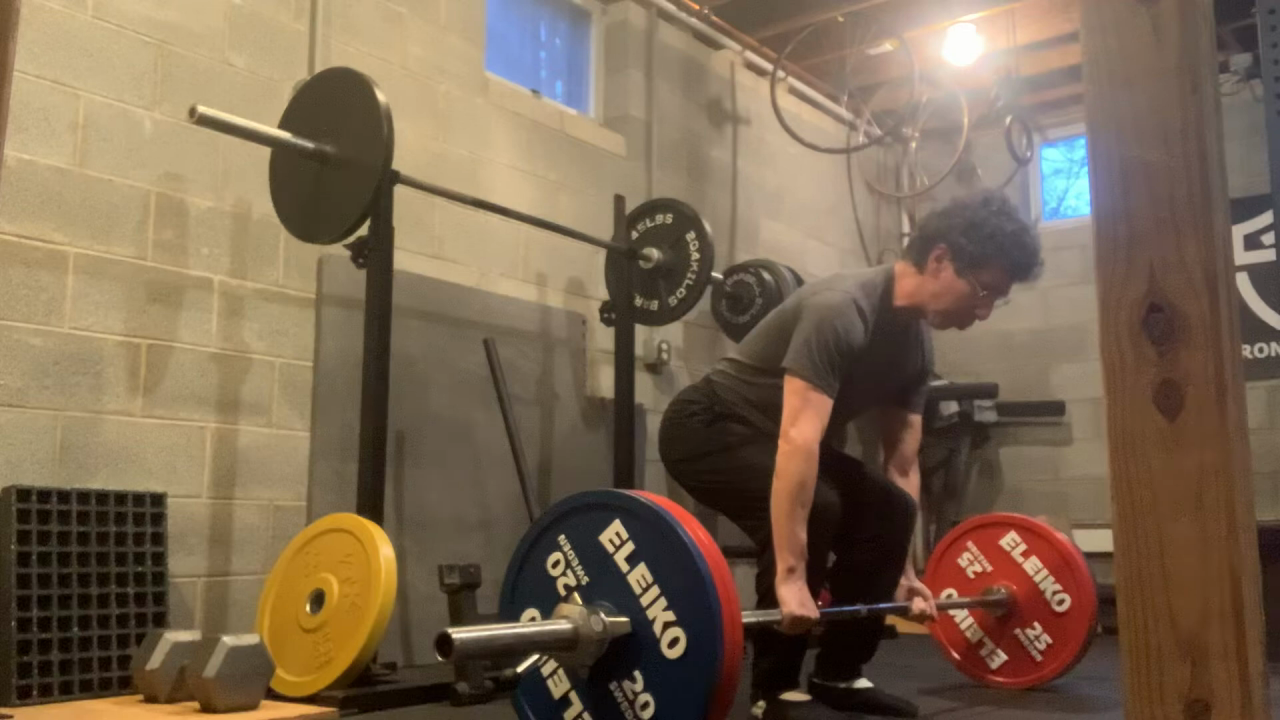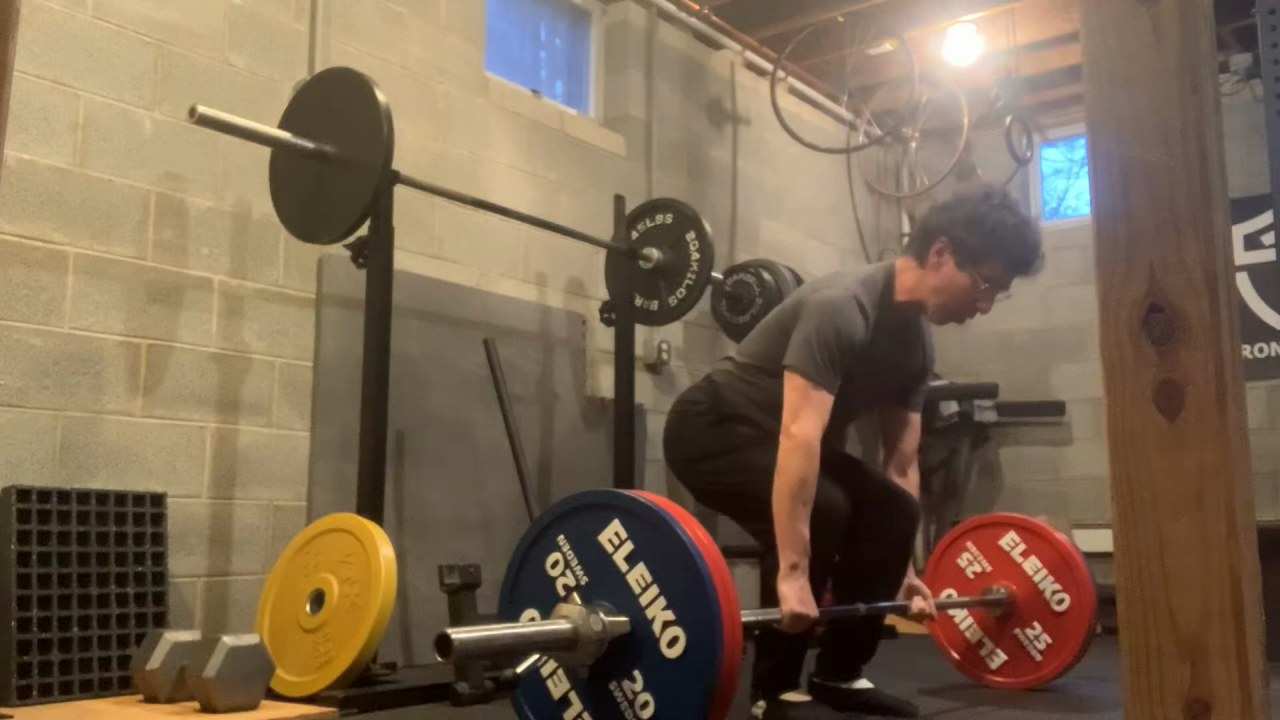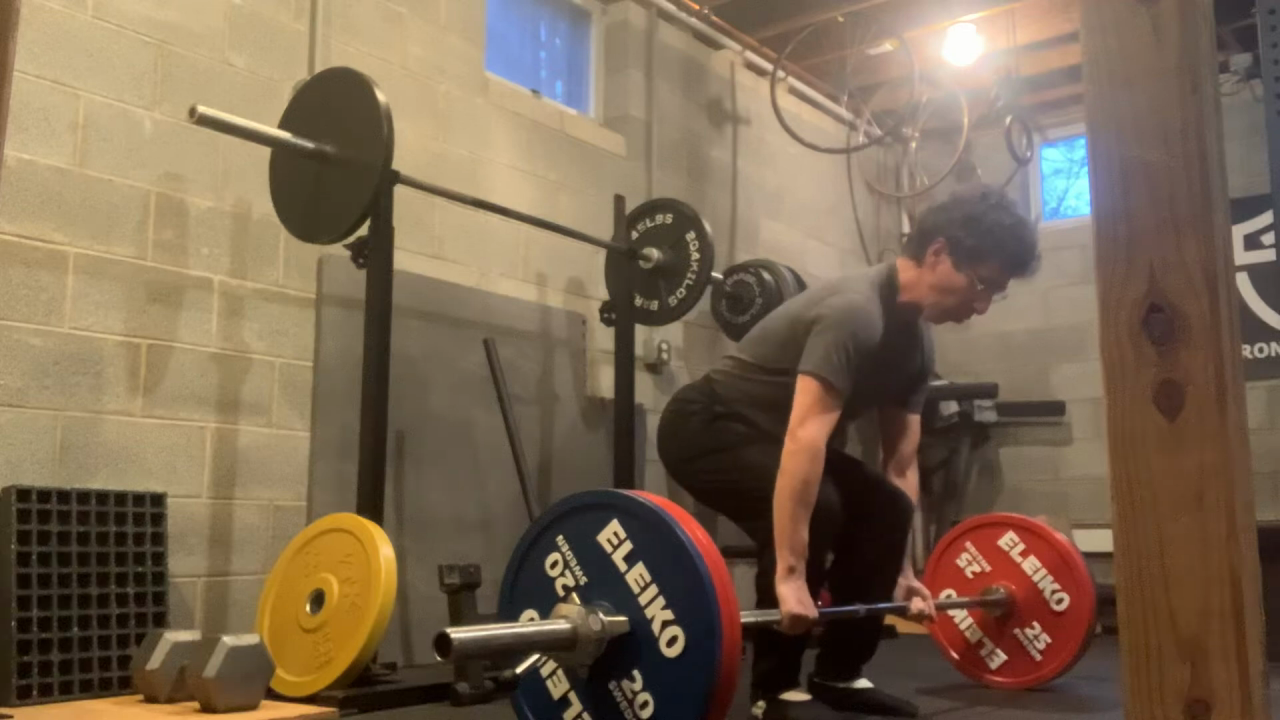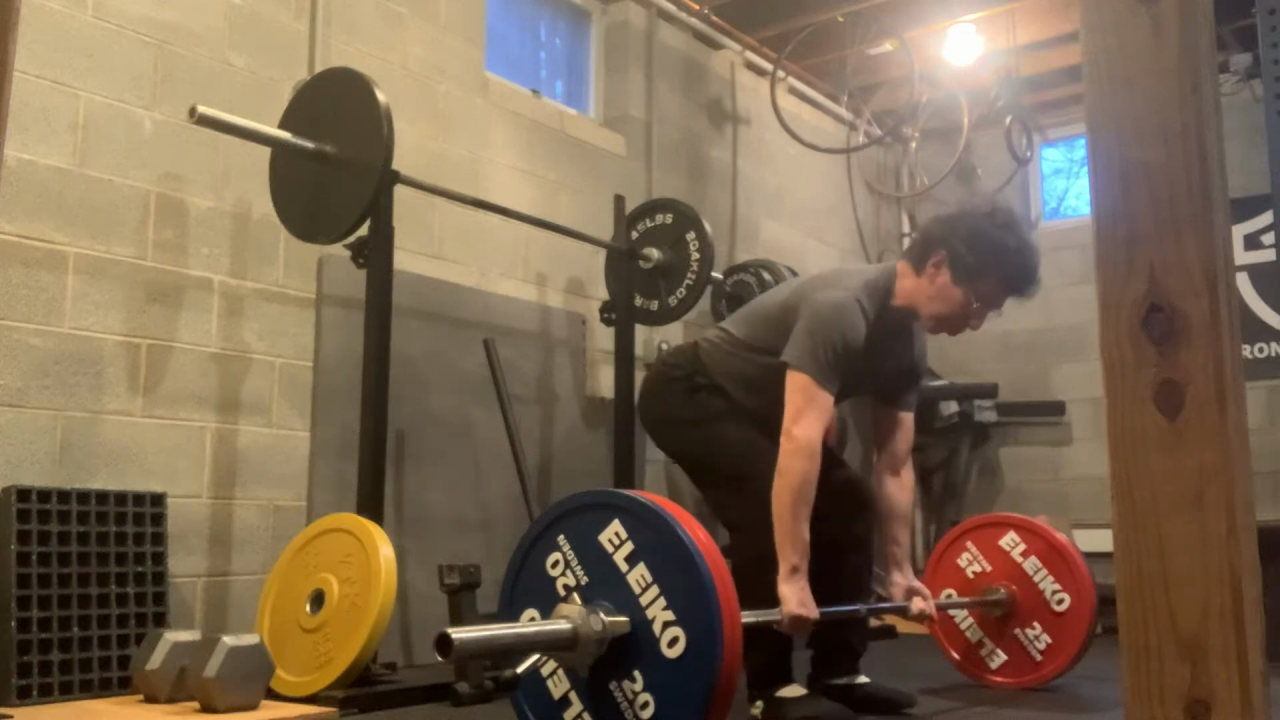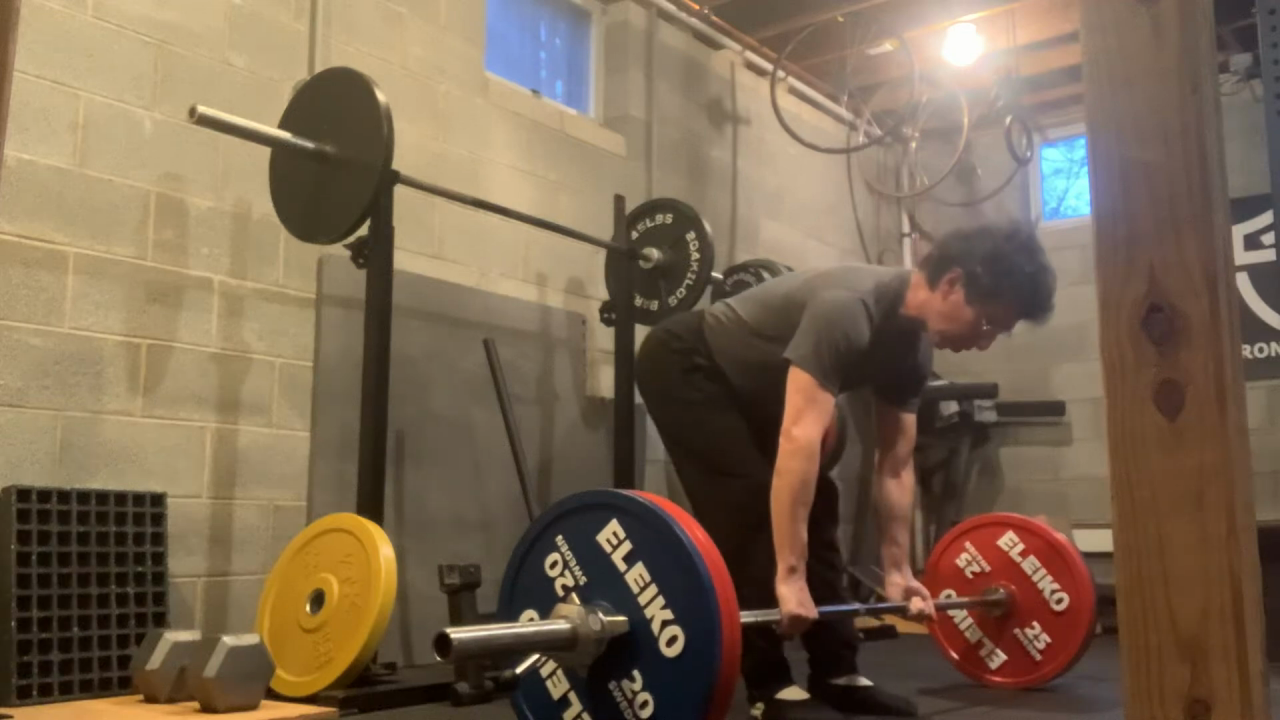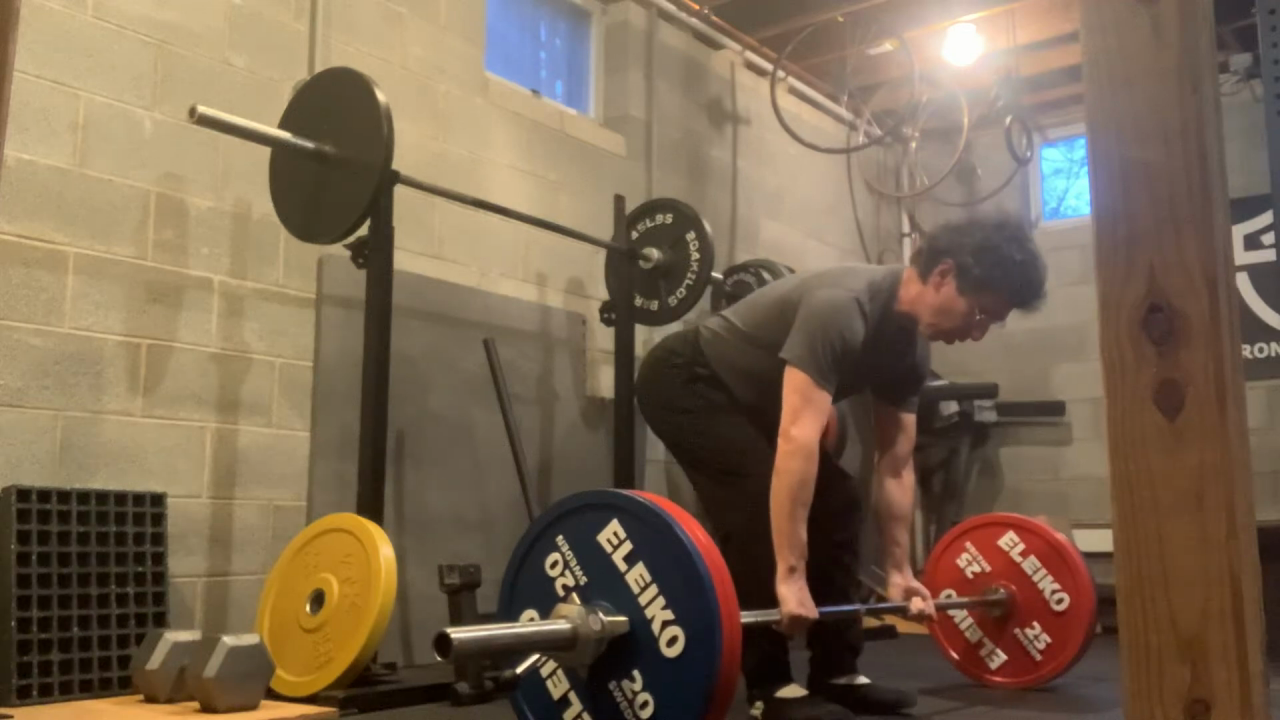
dt=0.5s
person 1, frame 1
left shoulder: (916, 344)
right shoulder: (840, 309)
left elbow: (903, 465)
right elbow: (798, 439)
left wrist: (903, 573)
right wrist: (790, 578)
left hip: (772, 437)
right hip: (707, 428)
left knee: (889, 509)
right knee: (813, 508)
left ankle: (838, 675)
person 1, frame 2
left shoulder: (916, 340)
right shoulder: (841, 306)
left elbow: (902, 462)
right elbow: (799, 437)
left wrist: (904, 572)
right wrist: (793, 574)
left hip: (773, 439)
right hip: (711, 429)
left knee: (892, 511)
right knee: (820, 510)
left ankle: (839, 674)
person 1, frame 3
left shoulder: (915, 342)
right shoulder: (854, 312)
left elbow: (901, 465)
right elbow: (805, 439)
left wrist: (901, 572)
right wrist: (790, 576)
left hip: (768, 434)
right hip: (705, 427)
left knee: (885, 508)
right knee: (814, 509)
left ankle: (839, 675)
person 1, frame 4
left shoulder: (908, 342)
right shoulder: (841, 307)
left elbow: (895, 465)
right elbow: (800, 439)
left wrist: (899, 571)
right wrist: (792, 576)
left hip: (753, 408)
right hip: (688, 393)
left knee: (848, 499)
right knee: (770, 503)
left ankle: (838, 672)
person 1, frame 5
left shoulder: (913, 346)
right shoulder: (848, 308)
left elbow: (895, 467)
right elbow: (799, 440)
left wrist: (897, 571)
right wrist: (789, 577)
left hip: (749, 384)
right hip: (686, 366)
left knee: (813, 503)
right knee: (748, 506)
left ankle: (835, 674)
person 1, frame 6
left shoulder: (909, 344)
right shoulder: (841, 307)
left elbow: (896, 466)
right elbow: (797, 440)
left wrist: (899, 571)
right wrist: (790, 576)
left hip: (748, 396)
right hip: (686, 380)
left knee: (834, 500)
right knee: (760, 501)
left ankle: (836, 673)
